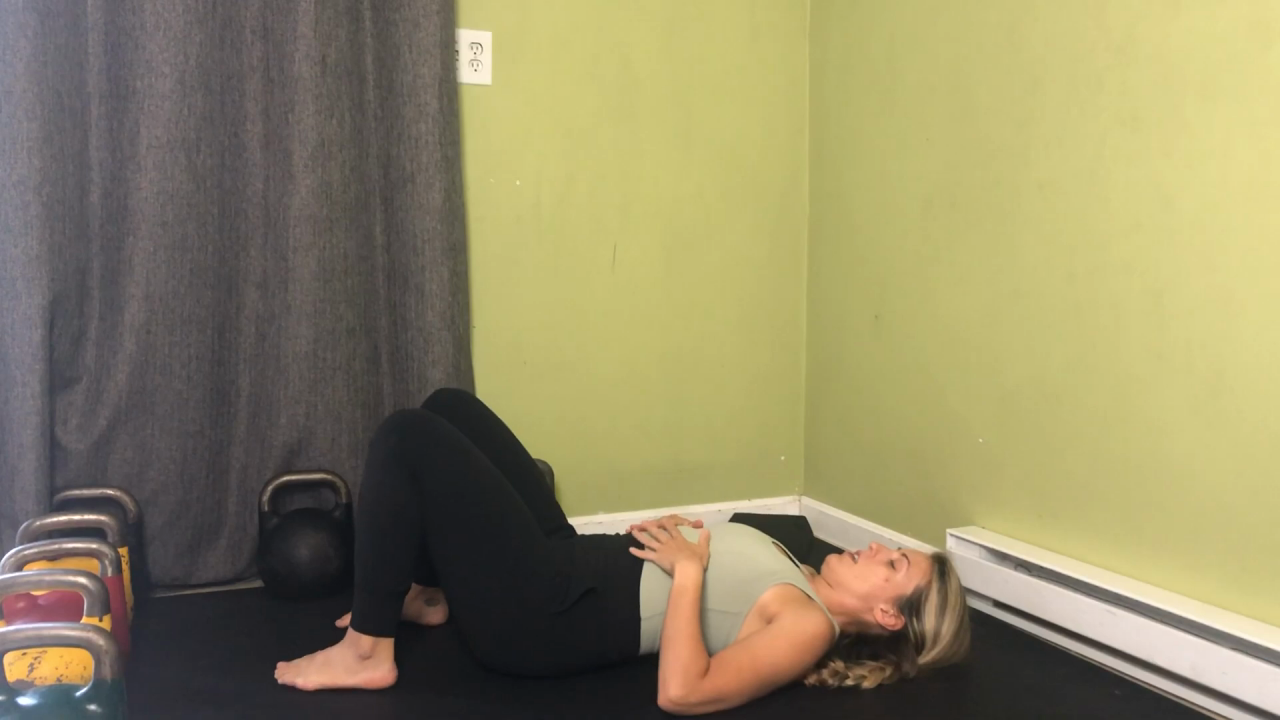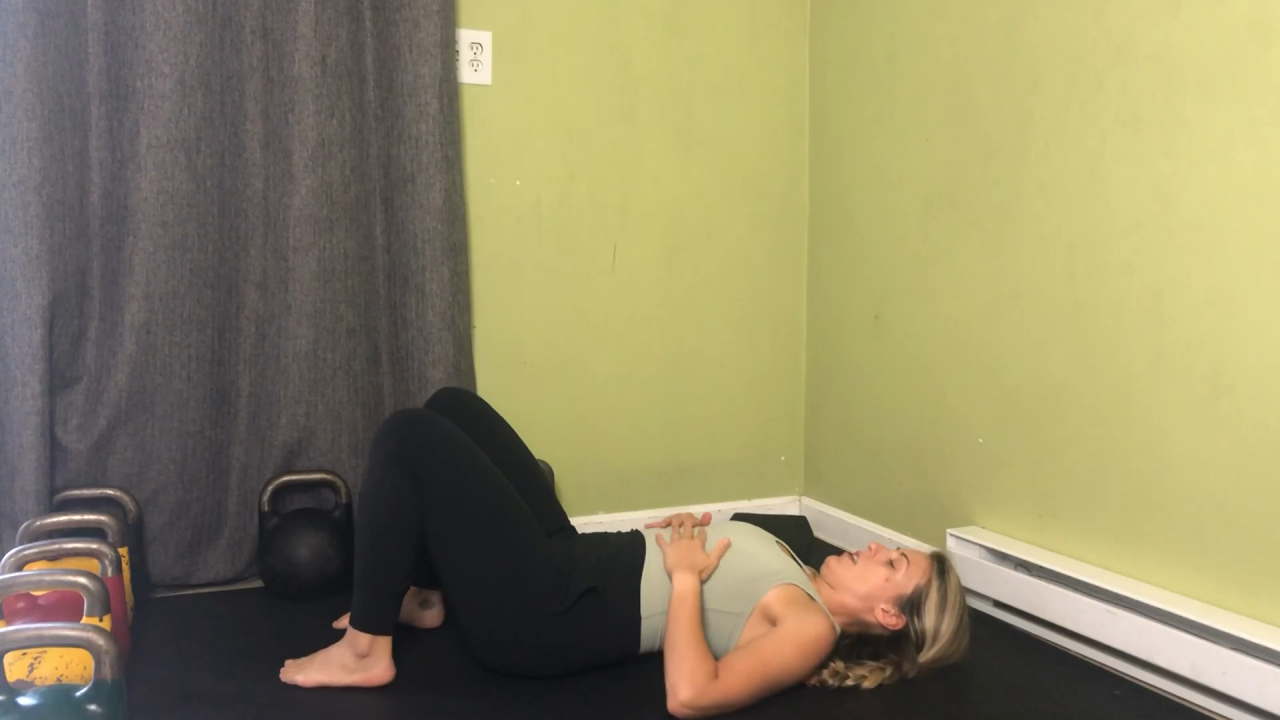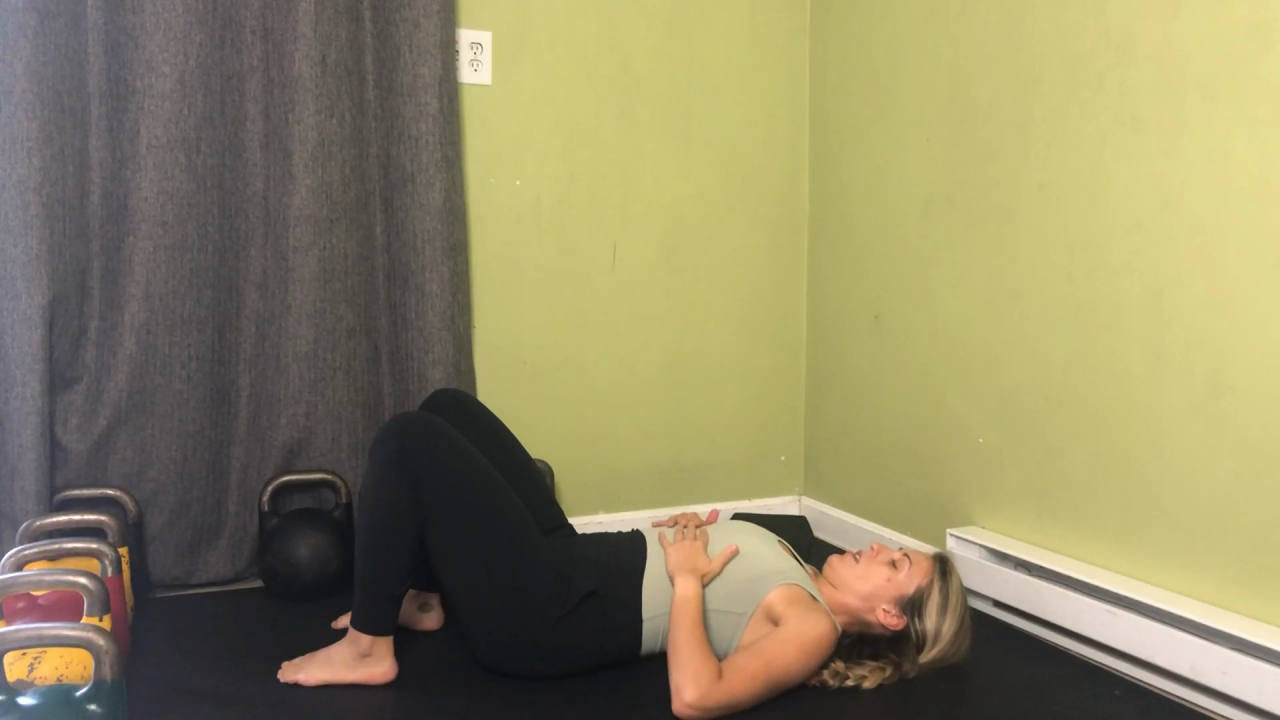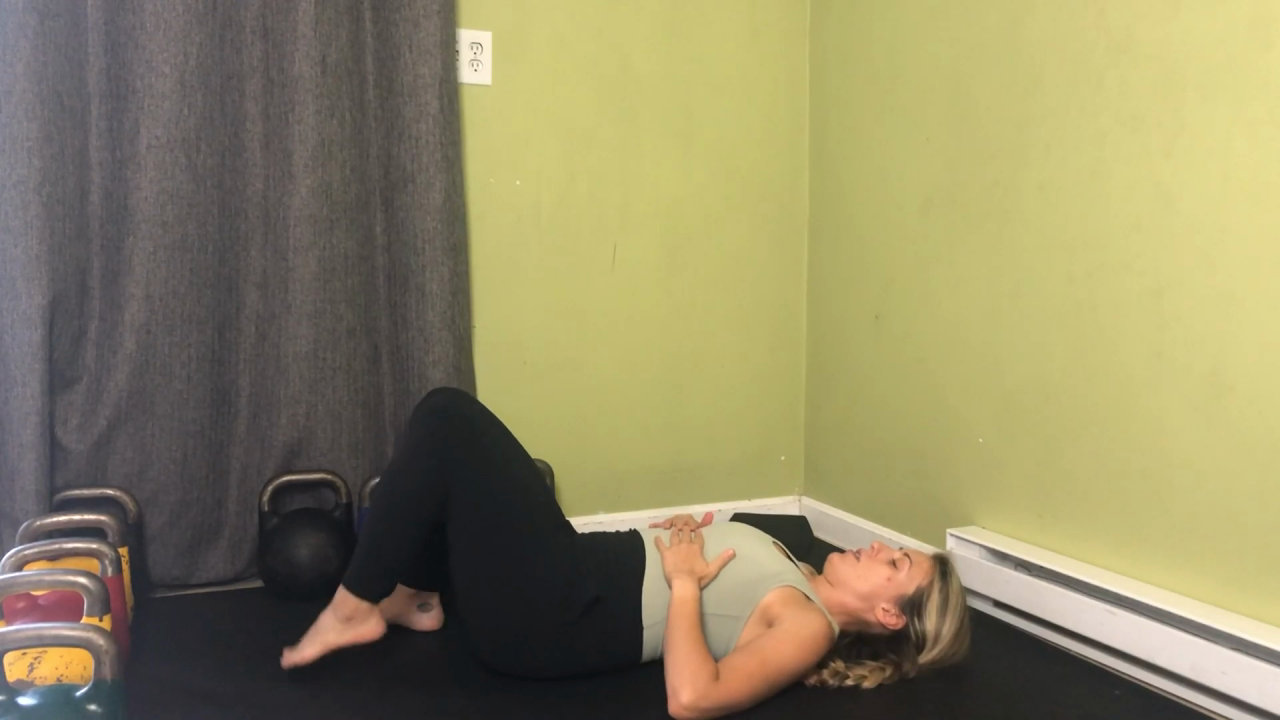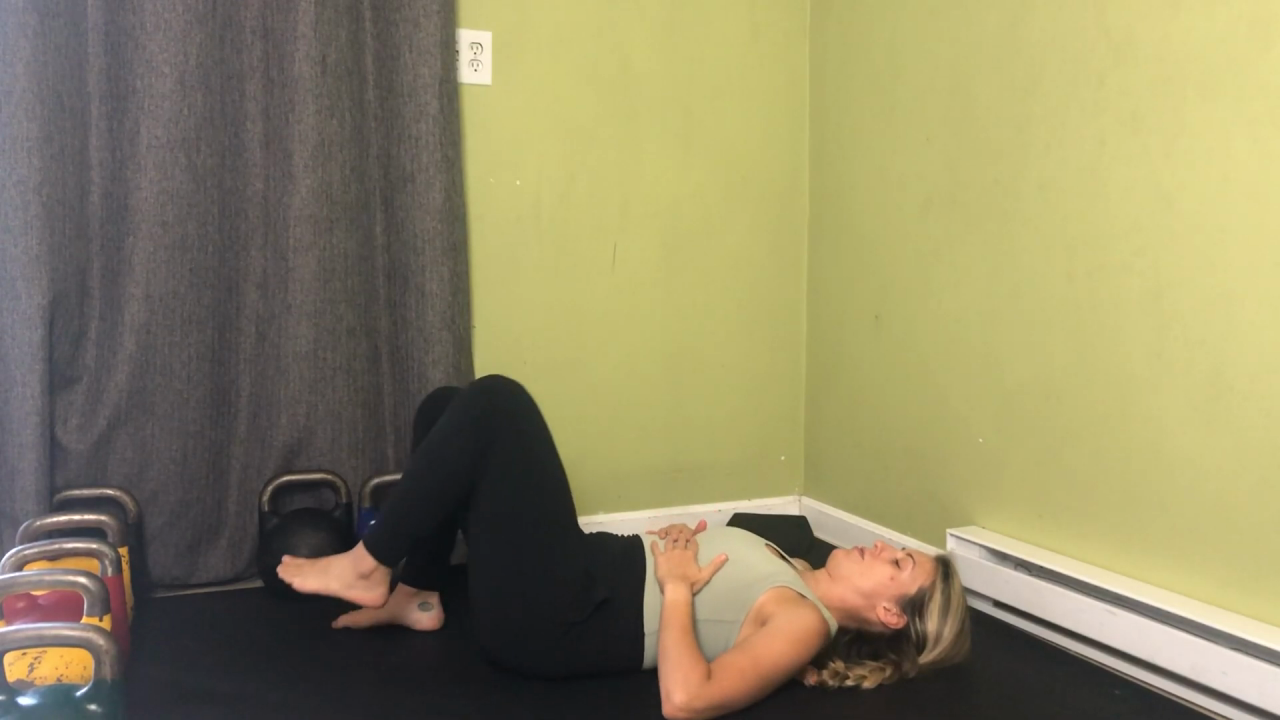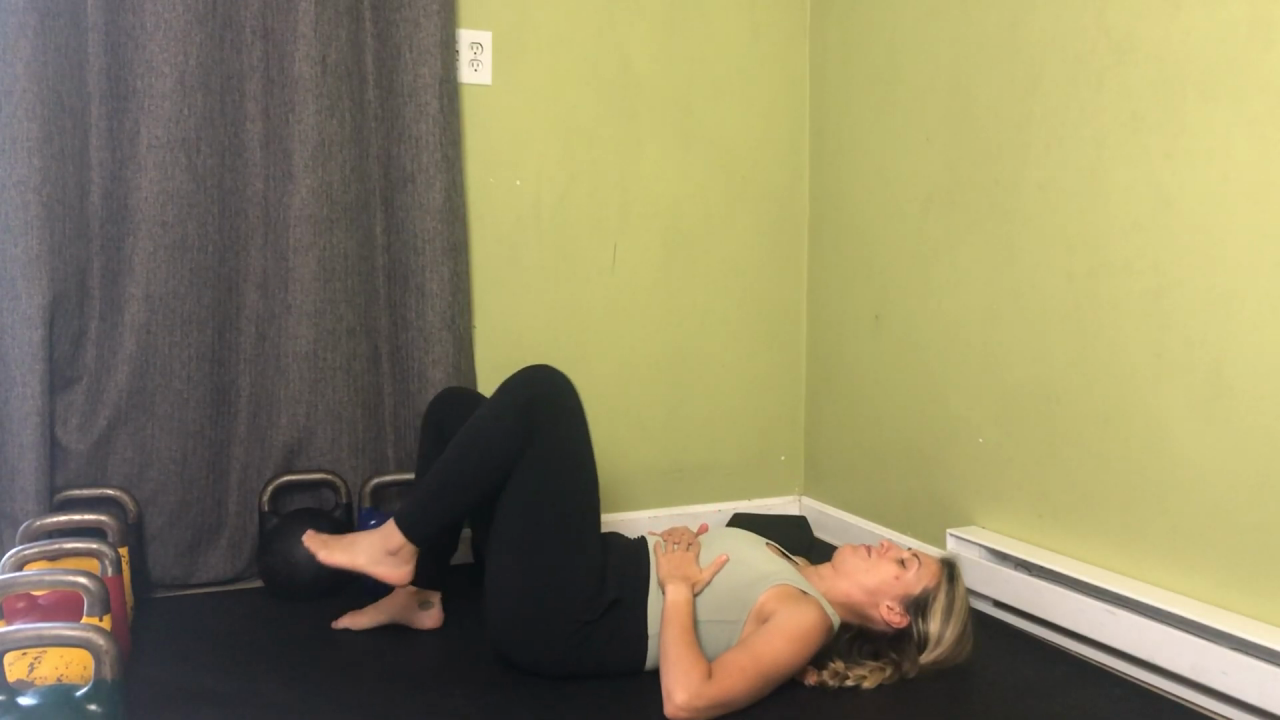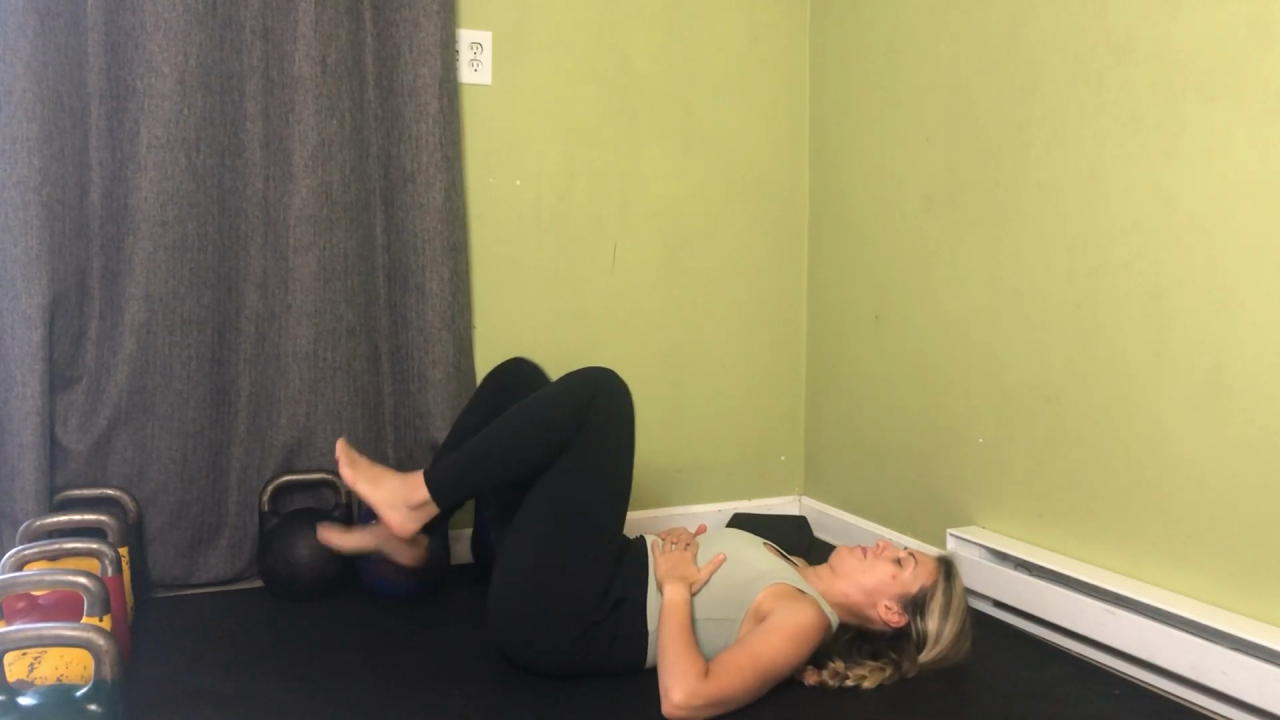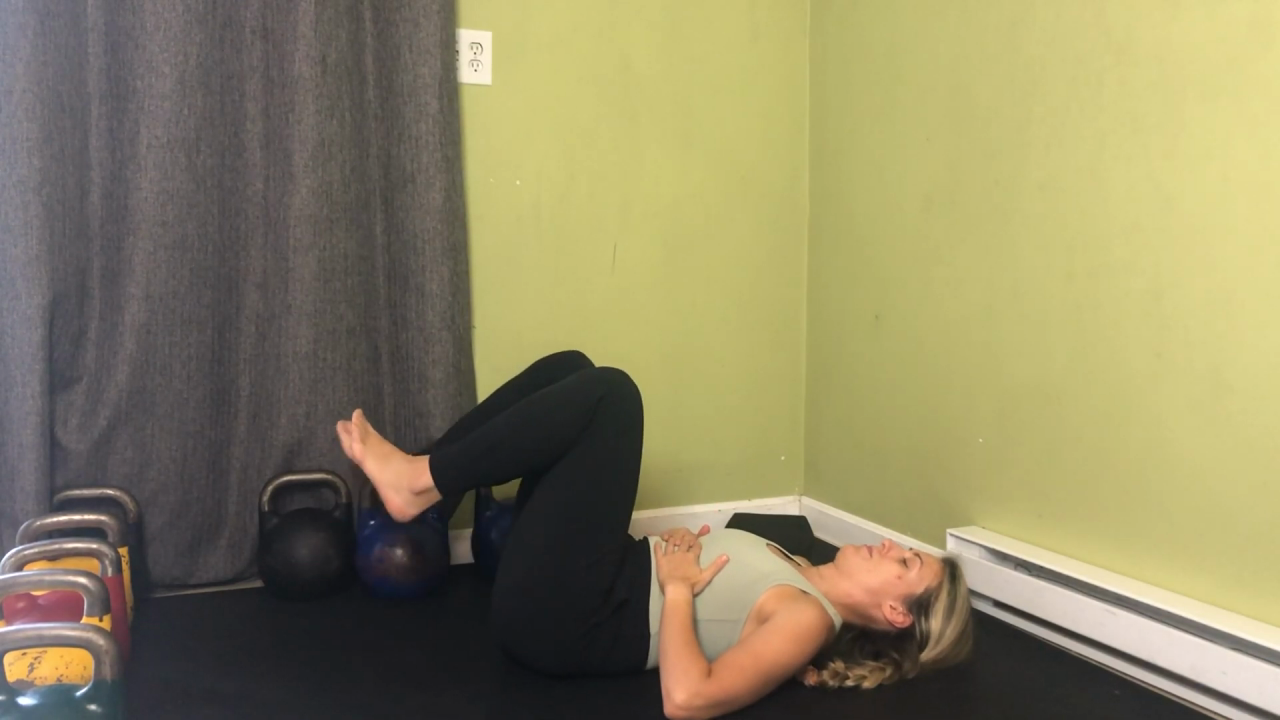
dt=0.2s
person 1, frame 1
left shoulder: (809, 627)
right shoulder: (798, 581)
left wrist: (687, 570)
right wrist: (676, 534)
left hip: (538, 617)
right hip: (569, 563)
left knee: (406, 438)
right knee: (450, 406)
left ankle: (367, 652)
right ankle: (425, 592)
person 1, frame 2
left shoulder: (811, 630)
right shoulder: (800, 583)
left wrist: (685, 576)
right wrist: (681, 534)
left hip: (538, 616)
right hip: (570, 563)
left knee: (407, 437)
right knee: (451, 406)
left ankle: (366, 649)
right ankle: (422, 594)
person 1, frame 3
left shoulder: (813, 629)
right shoulder: (801, 580)
left wrist: (687, 579)
right wrist: (690, 533)
left hip: (539, 617)
right hip: (571, 562)
left knee: (405, 443)
right knee: (446, 408)
left ankle: (368, 647)
right ankle: (421, 597)
person 1, frame 4
left shoulder: (810, 628)
right shoulder: (799, 582)
left wrist: (683, 581)
right wrist: (684, 534)
left hip: (542, 620)
right hip: (574, 565)
left knee: (443, 425)
right knee: (446, 404)
left ankle: (356, 608)
right ankle: (417, 597)
person 1, frame 5
left shoulder: (806, 624)
right shoulder: (798, 580)
left wrist: (676, 585)
right wrist: (682, 543)
left hip: (547, 620)
right hip: (591, 570)
left knee: (495, 401)
right knee: (445, 406)
left ankle: (366, 568)
right ankle: (415, 597)
person 1, frame 6
left shoulder: (807, 621)
right shoulder: (799, 577)
left wrist: (677, 586)
right wrist: (679, 547)
left hip: (554, 619)
right hip: (609, 570)
left knee: (540, 391)
right knee: (454, 408)
left ankle: (396, 546)
right ankle: (417, 597)
person 1, frame 7
left shoulder: (804, 618)
right shoulder: (796, 576)
left wrist: (675, 586)
right wrist: (674, 550)
left hip: (554, 619)
right hip: (583, 585)
left knee: (598, 392)
right knee: (518, 375)
left ankle: (414, 501)
right ankle: (411, 517)
person 1, frame 8
left shoulder: (808, 619)
right shoulder: (800, 577)
left wrist: (678, 586)
right wrist: (678, 549)
left hip: (557, 617)
right hip: (588, 585)
left knee: (607, 394)
right knee: (568, 371)
left ankle: (421, 482)
right ankle: (422, 477)
